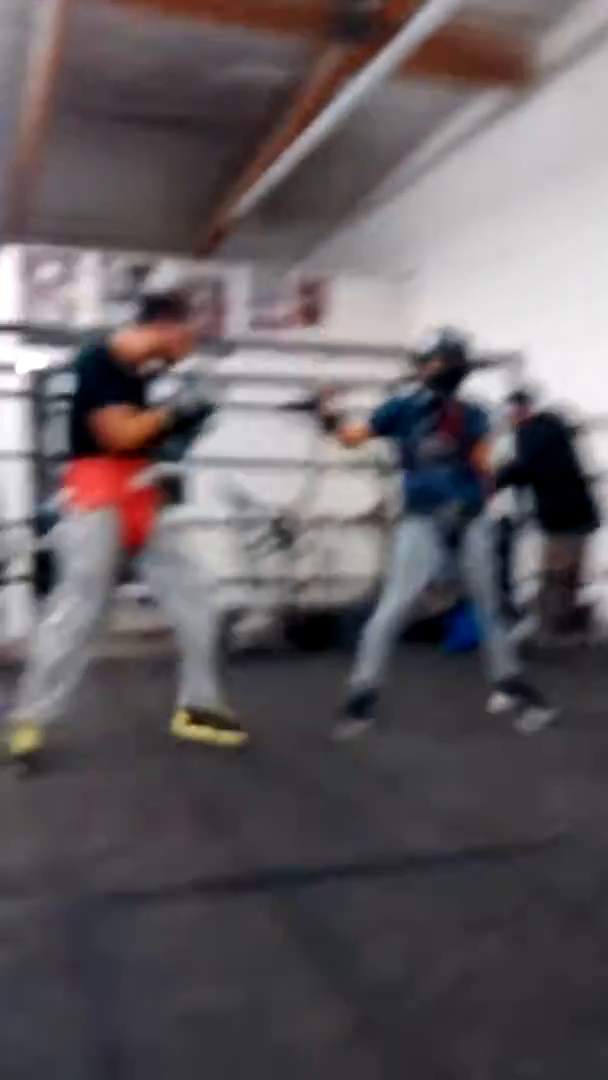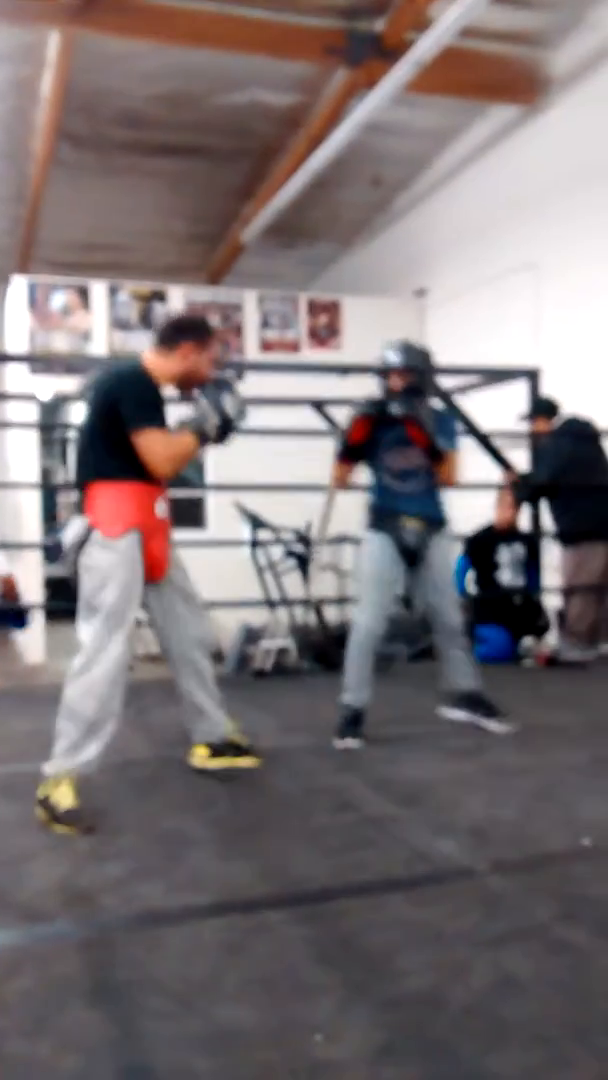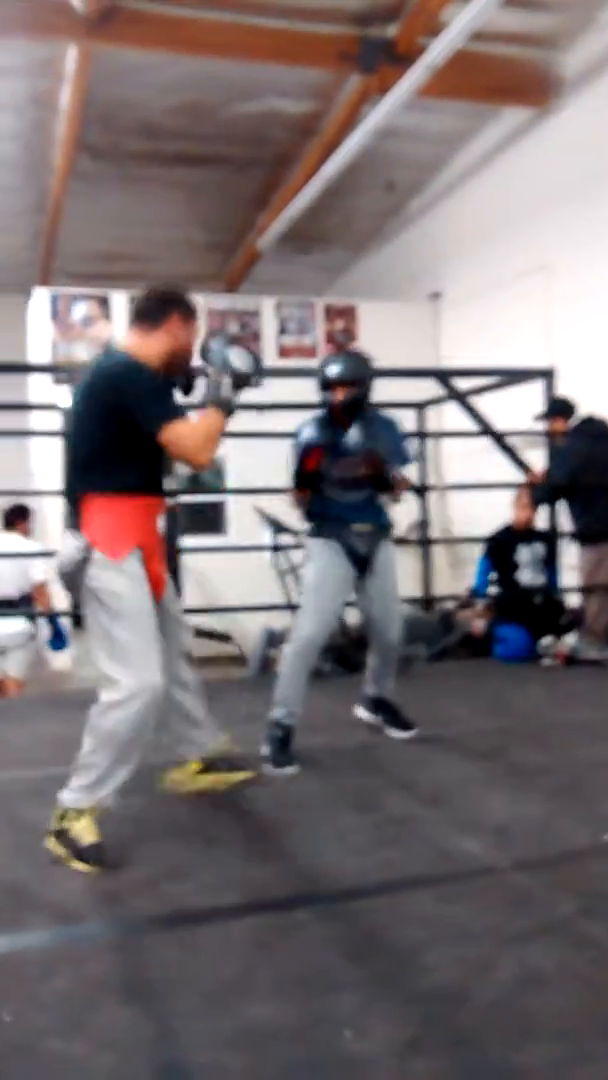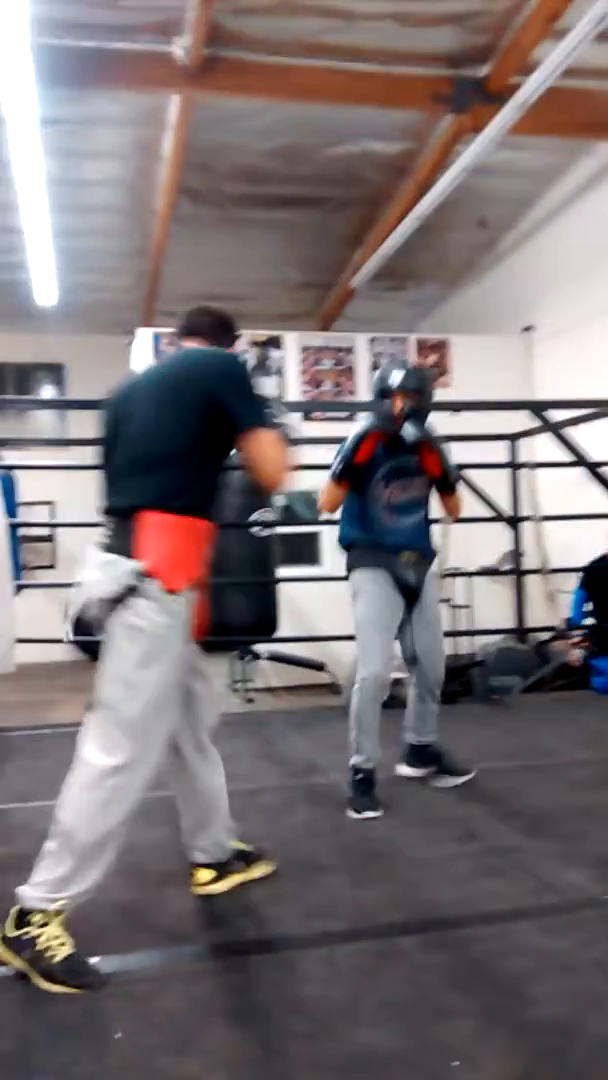
dt=0.7s
person 1, frame 1
left shoulder: (137, 369)
right shoulder: (98, 361)
right elbow: (117, 435)
left wrist: (175, 424)
right wrist: (174, 407)
left hip: (140, 497)
right hip: (98, 496)
left knee: (191, 597)
right knee: (78, 608)
left ankle: (198, 706)
right ankle: (29, 721)
person 1, frame 2
left shoulder: (146, 387)
right shoulder: (129, 380)
right elbow: (161, 461)
left wrist: (207, 425)
right wrist: (207, 421)
left hip: (147, 527)
right hip: (115, 526)
left knee: (189, 630)
right knee: (105, 649)
left ankle: (212, 738)
right ankle: (59, 779)
person 1, frame 3
left shoulder: (120, 372)
right shoulder: (128, 375)
right elbow: (197, 450)
left wrist: (185, 386)
right wrist: (225, 385)
left hip: (133, 542)
right hip: (112, 545)
left knee: (170, 658)
right knee: (136, 682)
left ankle: (199, 756)
right ankle: (74, 812)
person 1, frame 4
left shoulder: (132, 390)
right shoulder: (222, 368)
right elbow: (272, 475)
right wrist: (272, 435)
left hip: (143, 567)
right hip: (159, 573)
left knee: (190, 718)
right knee: (123, 747)
left ankle: (213, 854)
person 2, frame 1
left shoulder: (472, 415)
right shoulder: (404, 408)
left elbow: (480, 464)
right elbow: (353, 435)
left wrist: (456, 424)
right wrist: (330, 419)
left hip: (467, 520)
right hip: (422, 521)
left knee: (487, 605)
right knee: (394, 607)
left ankle: (508, 682)
right ankle: (361, 691)
person 2, frame 2
left shoulder: (440, 421)
right shoulder: (377, 420)
left elbow: (448, 476)
right elbow: (339, 478)
left wrist: (425, 433)
right wrist: (356, 434)
left hip: (430, 532)
right hip: (385, 532)
left knee: (449, 619)
right knee: (368, 623)
left ankle: (464, 696)
right ankle: (353, 709)
person 2, frame 3
left shoulder: (384, 430)
right shoulder: (316, 432)
left elbow: (396, 493)
right elbow: (301, 500)
left wrist: (380, 464)
right wrist: (306, 464)
left hip: (376, 537)
right hip: (329, 539)
left knee: (388, 631)
right knee: (310, 632)
left ankle: (376, 700)
right ankle: (280, 727)
person 2, frame 4
left shoulder: (427, 448)
right shoulder: (363, 444)
left elbow: (453, 510)
right elbow: (327, 504)
left wrist: (435, 462)
right wrist: (357, 452)
left hip: (418, 565)
right hip: (374, 564)
left knee: (429, 663)
right knee: (374, 671)
left ankle: (420, 750)
right ankle: (362, 770)
